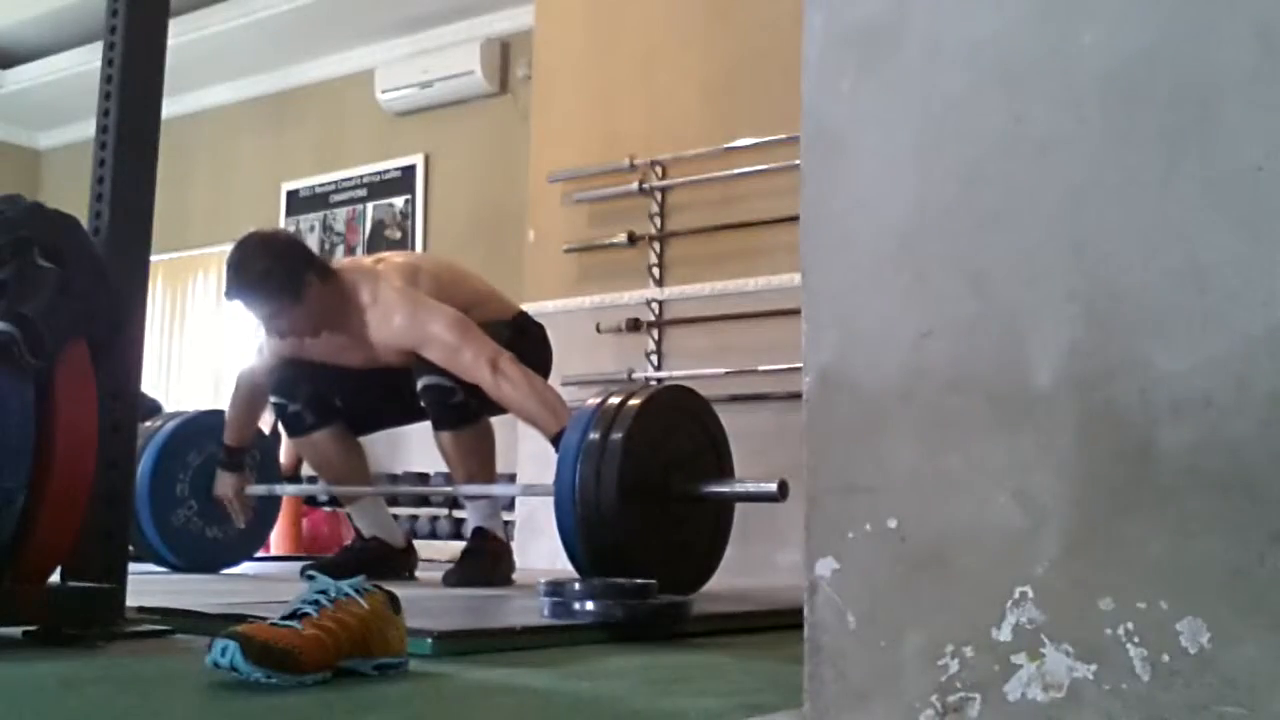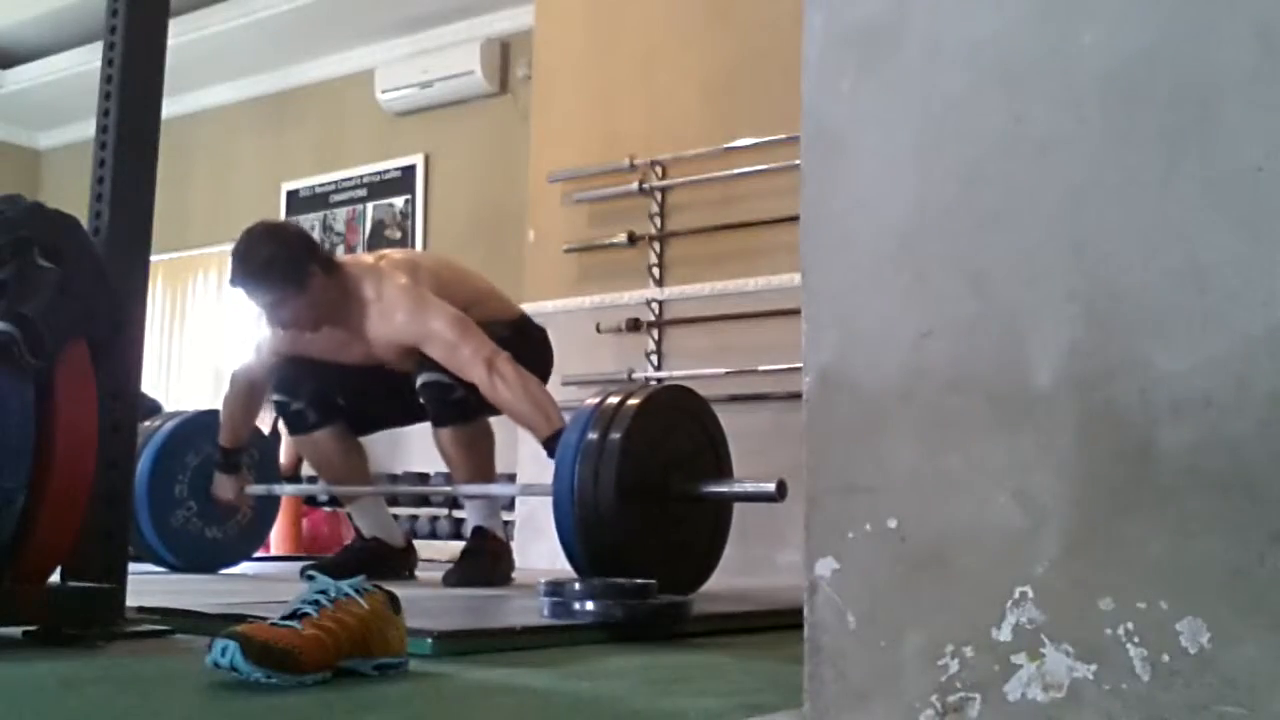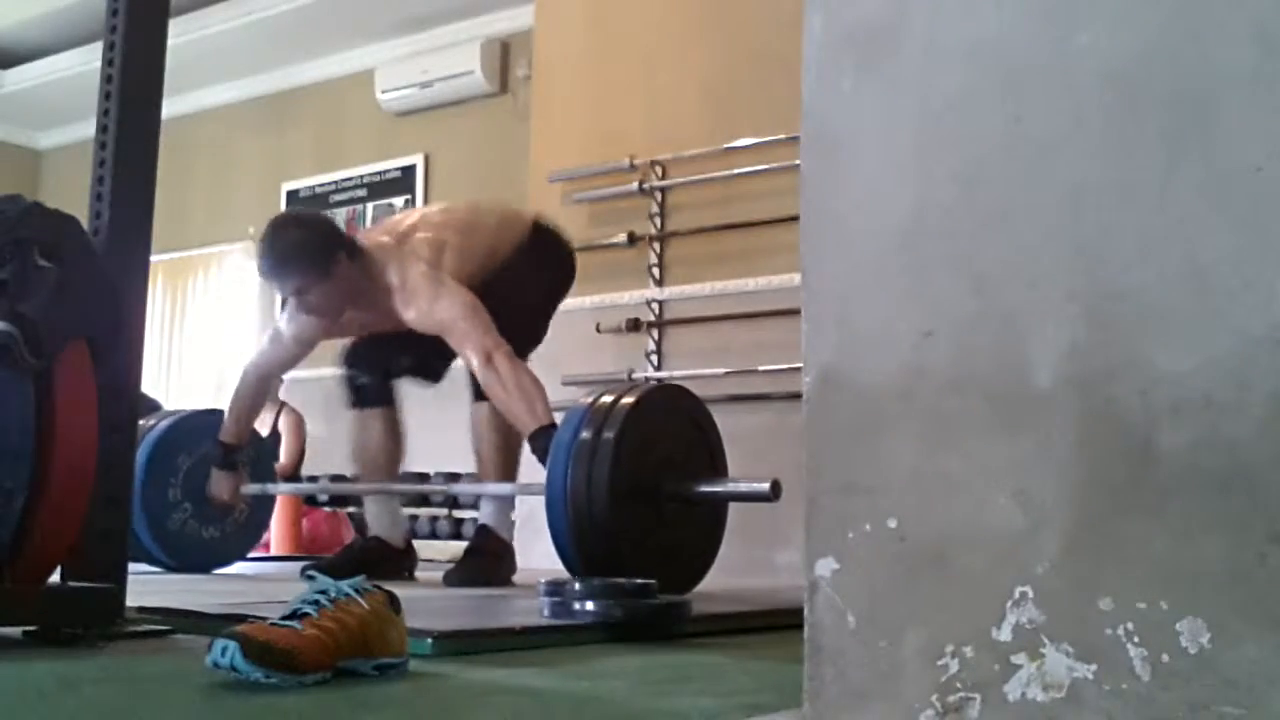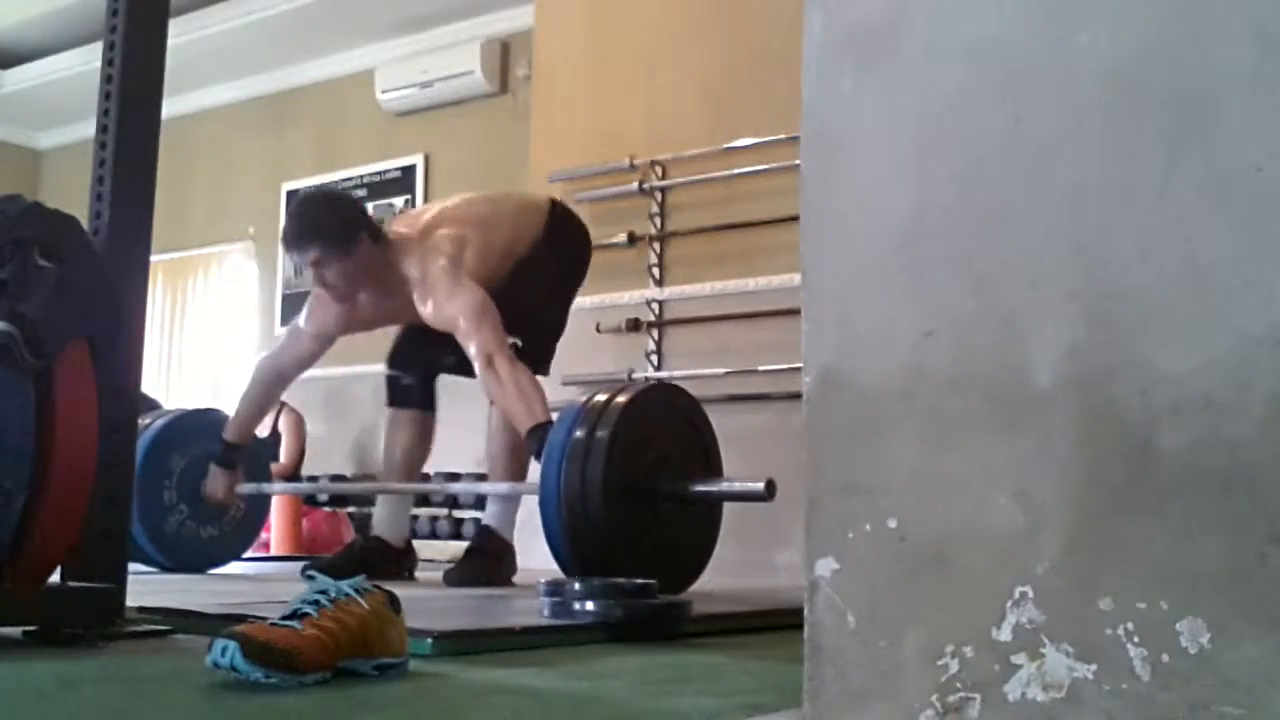
dt=0.2s
person 1, frame 1
left shoulder: (397, 305)
right shoulder: (300, 329)
left elbow: (495, 369)
right elbow: (252, 381)
right wrist: (230, 464)
left knee: (440, 380)
right knee: (295, 392)
left ankle: (488, 538)
right ankle: (384, 537)
person 1, frame 2
left shoulder: (397, 305)
right shoulder: (298, 323)
left elbow: (491, 370)
right elbow: (248, 382)
right wrist: (228, 464)
left hip: (506, 340)
left knee: (441, 379)
right knee: (296, 392)
left ankle: (488, 538)
right ankle: (383, 541)
person 1, frame 3
left shoulder: (417, 284)
right shoulder: (318, 303)
left elbow: (495, 362)
right elbow: (261, 371)
left wrist: (552, 448)
right wrist: (226, 461)
left hip: (527, 255)
right hip: (477, 258)
left knee: (488, 368)
right knee: (367, 371)
left ankle: (494, 539)
right ankle: (385, 540)
person 1, frame 4
left shoulder: (436, 269)
right shoulder: (340, 295)
left elbow: (495, 362)
right elbow: (278, 365)
left wrist: (543, 438)
right wrist: (227, 456)
left hip: (541, 237)
right hip: (496, 241)
right knee: (407, 371)
left ankle: (496, 541)
right ankle: (388, 541)
